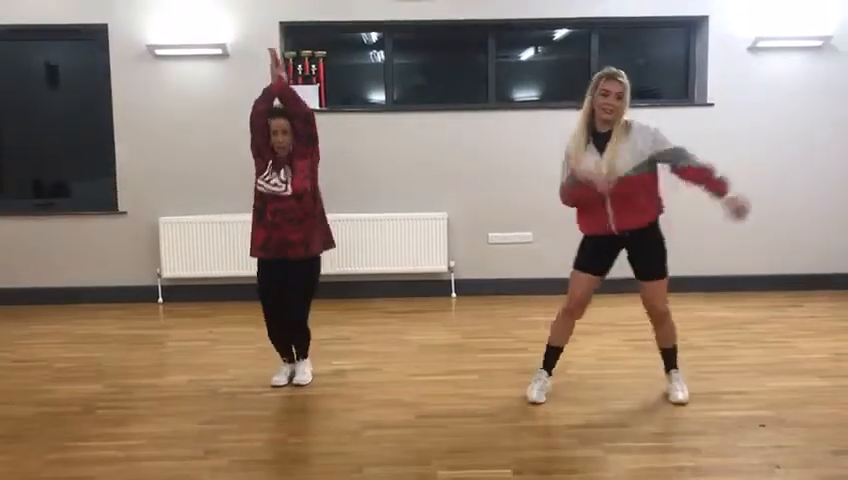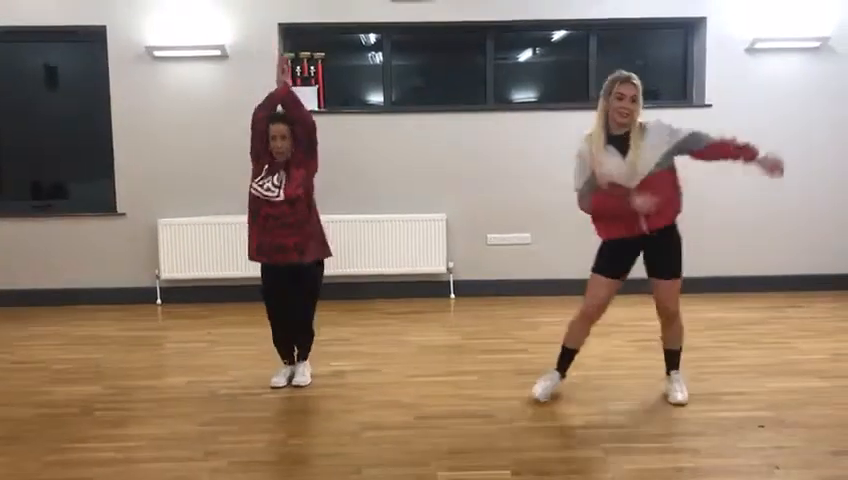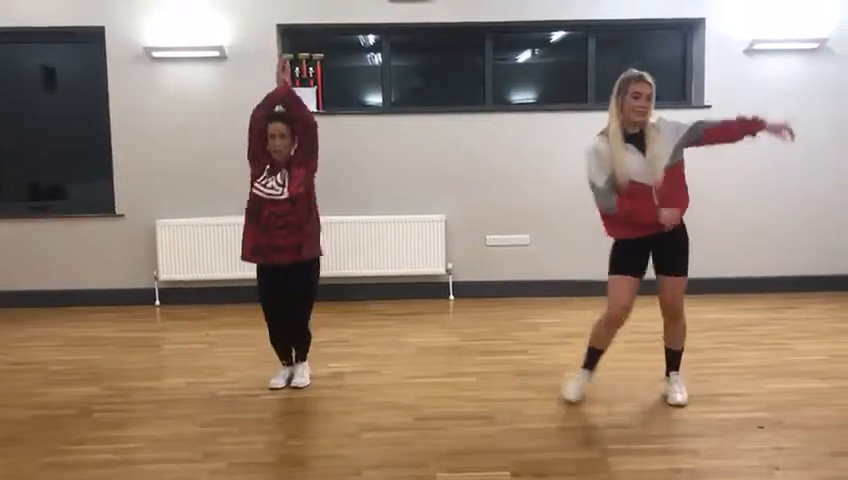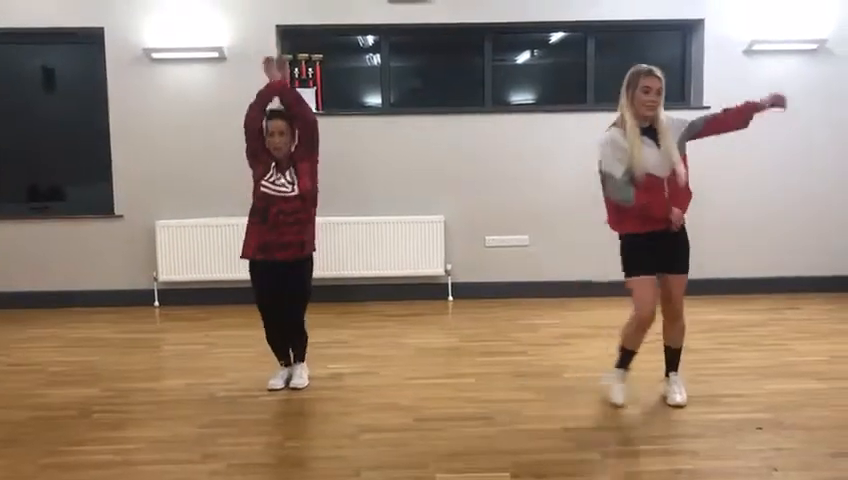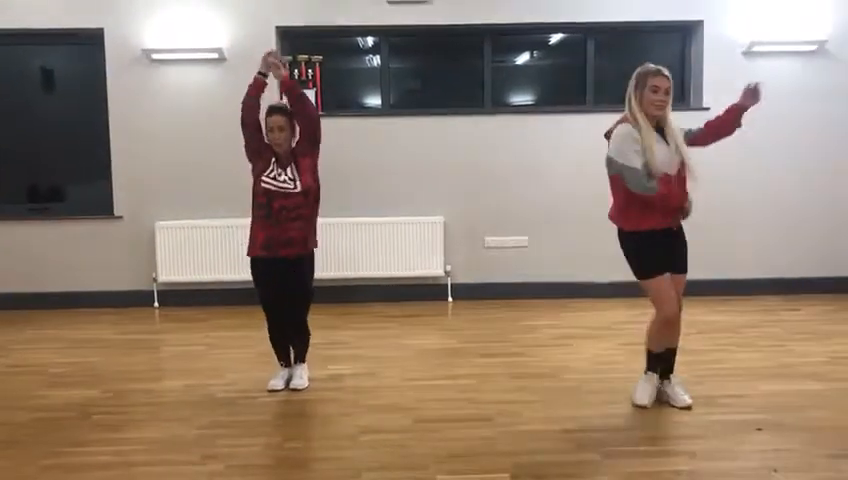
dt=0.1s
person 1, frame 1
left shoulder: (640, 135)
right shoulder: (576, 144)
left elbow: (683, 161)
right elbow: (566, 194)
left wrist: (723, 192)
right wrist: (590, 187)
left hip: (643, 233)
right hip: (599, 235)
left knee: (658, 311)
right knee: (571, 306)
left ankle: (673, 373)
right ankle: (544, 375)
person 1, frame 2
left shoulder: (658, 134)
right shoulder: (589, 148)
left elbow: (704, 144)
right elbow: (586, 201)
left wrist: (753, 156)
right wrist: (629, 201)
left hip: (662, 233)
right hip: (618, 238)
left knee: (669, 311)
right knee: (590, 310)
left ankle: (673, 375)
right ankle: (557, 373)
person 1, frame 3
left shoulder: (665, 131)
right shoulder: (601, 147)
left elbow: (712, 130)
right elbow: (605, 201)
left wrist: (763, 125)
right wrist: (654, 214)
left hip: (671, 232)
right hip: (630, 237)
left knee: (673, 309)
right knee: (616, 312)
left ankle: (673, 375)
right ankle: (586, 371)
person 1, frame 4
left shoulder: (670, 128)
right shoulder: (614, 139)
left elbow: (716, 122)
right elbow: (619, 194)
left wrist: (760, 106)
right wrist: (665, 211)
left hip: (673, 231)
right hip: (637, 234)
left knee: (674, 309)
right knee: (645, 312)
left ankle: (672, 376)
right ankle: (620, 372)
person 1, frame 5
left shoulder: (667, 130)
right shoulder: (624, 136)
left elbow: (703, 136)
right elbow: (640, 186)
left wrist: (741, 107)
right wrist: (680, 199)
left hip: (670, 229)
right hip: (639, 233)
left knee: (676, 309)
right knee: (667, 310)
left ankle: (667, 379)
right ankle: (650, 375)
person 2, frame 1
left shoulder: (306, 157)
right shoulder: (263, 158)
left elbow: (305, 118)
right elbow: (256, 117)
left wrist: (282, 83)
right wrist: (273, 83)
left hip: (305, 254)
right hip: (271, 255)
left knee: (296, 317)
right knee: (274, 319)
left ankle: (303, 361)
right ankle: (287, 361)
person 2, frame 2
left shoulder: (304, 164)
right shoulder: (261, 163)
left elbow: (306, 125)
right elbow: (258, 121)
left wrist: (287, 88)
right wrist: (277, 90)
left hip: (305, 259)
right hip: (271, 259)
left knee: (302, 320)
right knee: (278, 321)
left ankle: (303, 362)
right ankle: (287, 363)
person 2, frame 3
left shoulder: (304, 163)
right shoulder: (259, 162)
left elbow: (308, 124)
right elbow: (256, 123)
left wrist: (287, 88)
right wrist: (278, 90)
left hip: (302, 257)
right hip: (267, 258)
left knee: (298, 319)
right knee: (275, 320)
left ankle: (302, 363)
right ankle: (285, 364)
person 2, frame 4
left shoulder: (305, 160)
right shoulder: (259, 161)
left elbow: (308, 121)
right elbow: (251, 121)
left wrist: (283, 84)
right wrist: (271, 85)
left hip: (298, 255)
right hip: (264, 256)
left knee: (293, 318)
right knee: (271, 320)
left ankle: (300, 364)
right ankle: (284, 365)
person 2, frame 5
left shoulder: (306, 155)
right shoulder: (259, 157)
left elbow: (310, 118)
right elbow: (248, 118)
left wrist: (286, 81)
right wrist: (261, 76)
left hip: (299, 251)
right hip: (266, 252)
left knee: (297, 314)
right knee: (275, 315)
left ankle: (300, 365)
right ankle: (284, 366)
